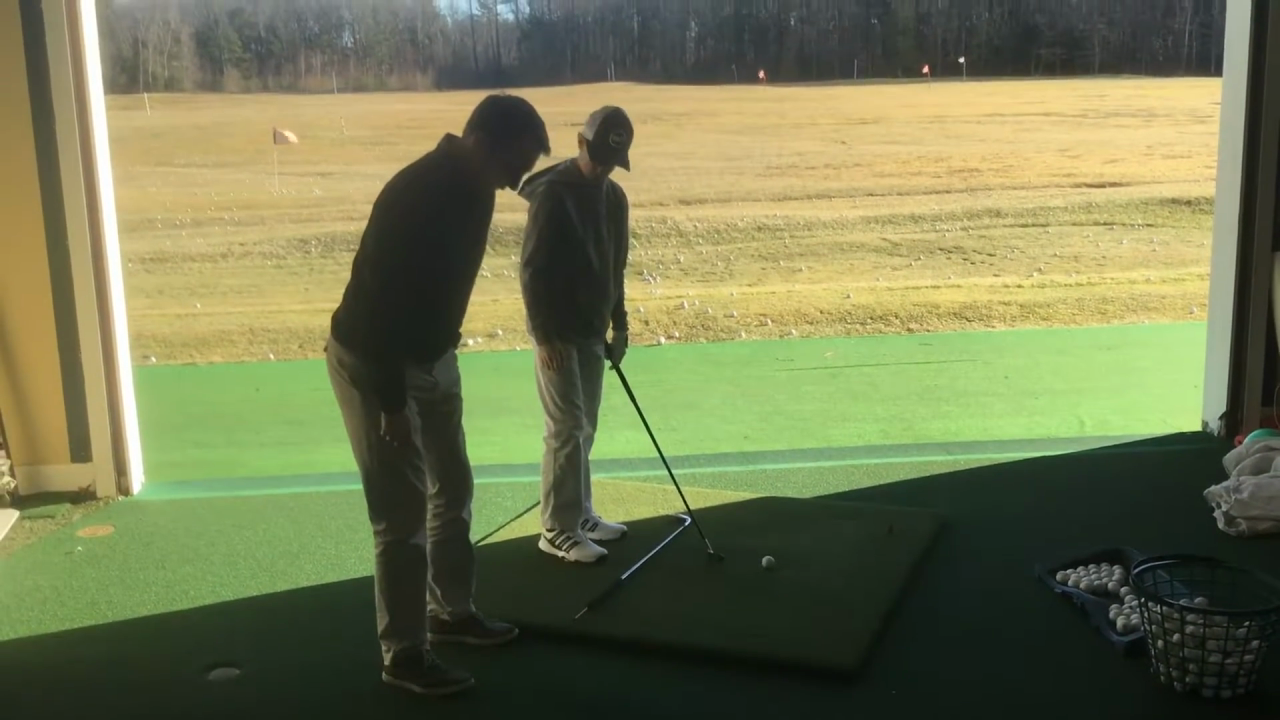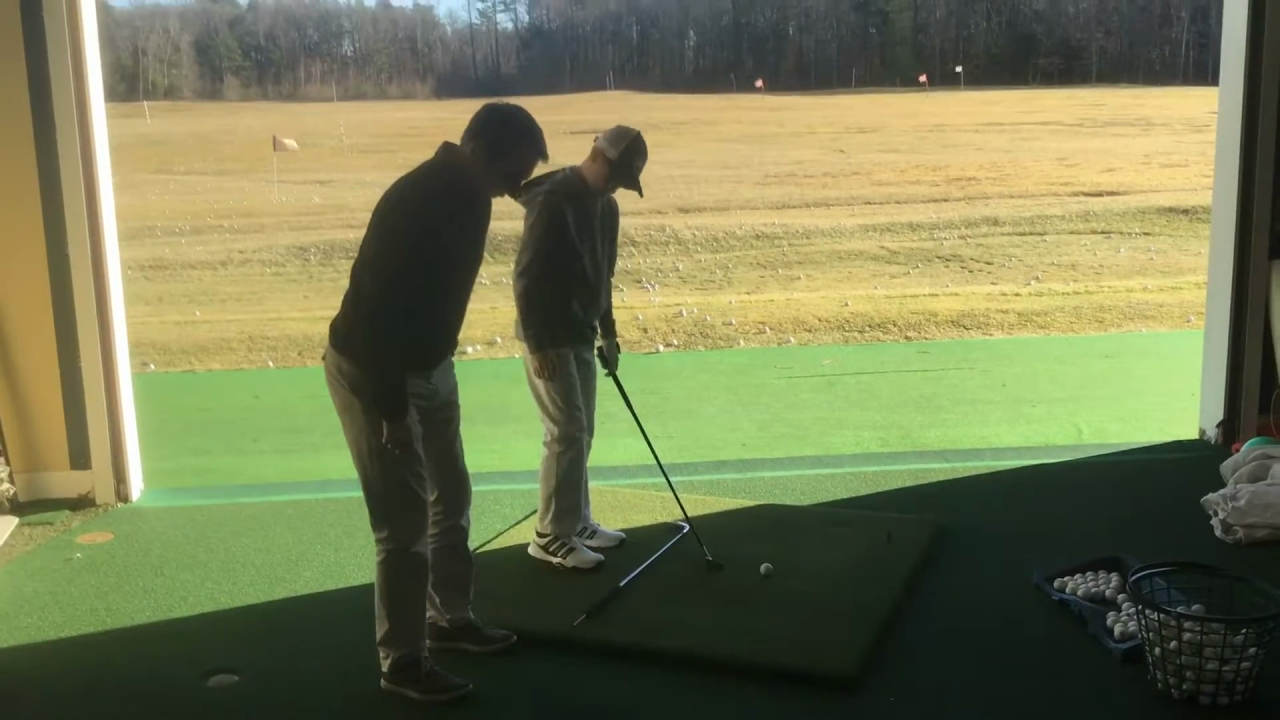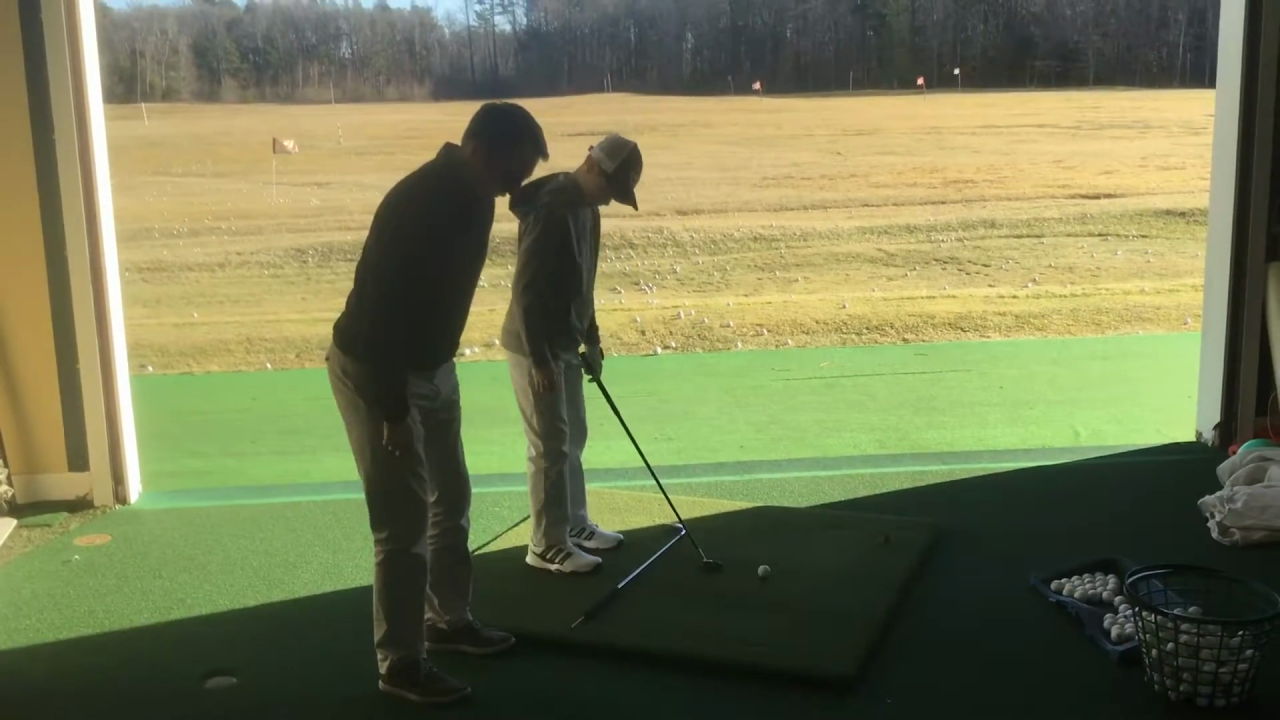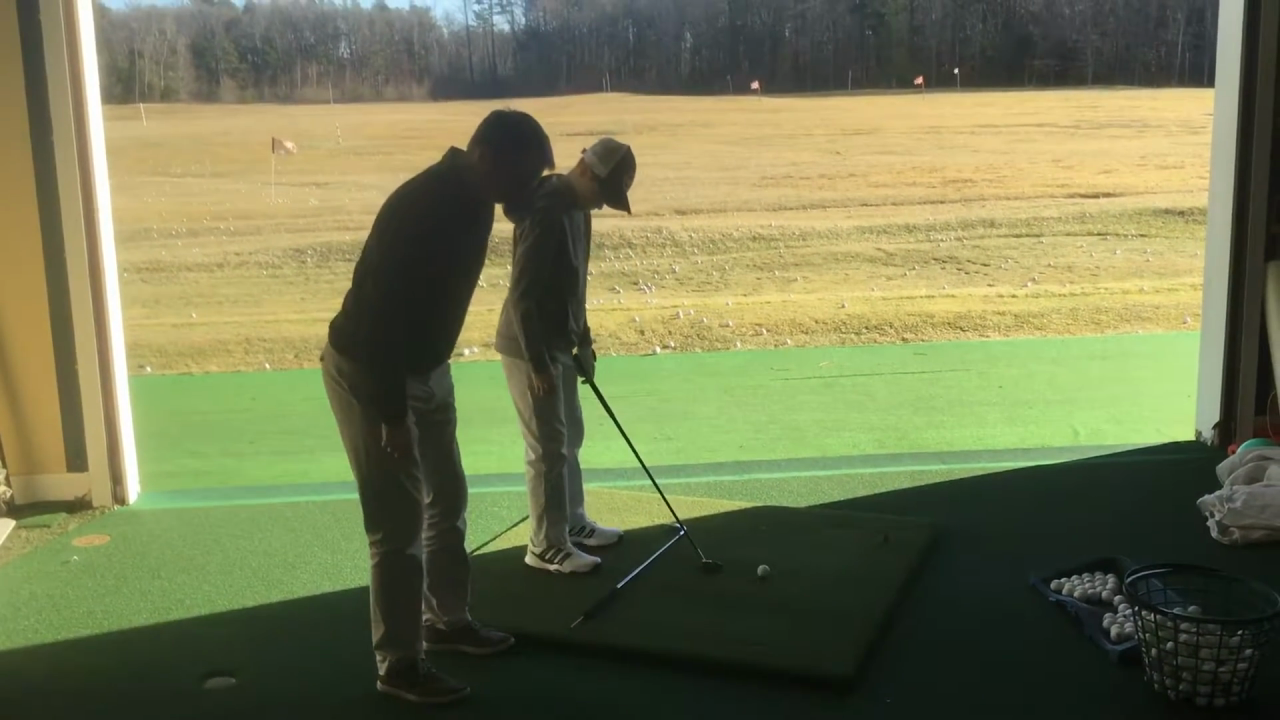
dt=0.3s
person 1, frame 1
left shoulder: (472, 191)
right shoulder: (414, 197)
right elbow: (378, 303)
right wrist: (392, 403)
left hip: (433, 358)
right hip: (374, 363)
left knee: (451, 489)
right knee: (403, 510)
left ankle: (451, 611)
right ankle: (403, 653)
person 1, frame 2
left shoulder: (469, 198)
right shoulder: (413, 205)
right elbow: (377, 311)
right wrist: (392, 410)
left hip: (429, 365)
right hip: (372, 370)
left knee: (450, 496)
right knee: (405, 517)
left ankle: (450, 618)
right ankle: (402, 659)
person 1, frame 3
left shoulder: (473, 199)
right shoulder: (416, 205)
right elbow: (381, 310)
right wrist: (393, 411)
left hip: (431, 367)
right hip: (376, 371)
left knee: (450, 498)
right knee: (404, 518)
left ankle: (448, 620)
right ankle: (400, 661)
person 1, frame 4
left shoulder: (473, 203)
right shoulder: (420, 208)
right elbow: (380, 313)
right wrist: (391, 413)
left hip: (424, 367)
right hip: (369, 371)
left knee: (446, 497)
right knee: (398, 519)
left ankle: (446, 619)
right ankle: (398, 662)
person 2, frame 1
left shoulder: (614, 196)
right shoulder: (552, 194)
right elbow: (533, 270)
left wrist: (618, 324)
right wrist: (544, 336)
left hip: (592, 330)
right hip: (558, 333)
left knee: (584, 428)
right knee: (566, 429)
left ankle: (579, 515)
right ankle: (557, 530)
person 2, frame 2
left shoulder: (606, 207)
right shoulder: (551, 202)
right elbow: (526, 278)
left wrist: (608, 332)
right wrist: (537, 344)
left hip: (580, 336)
right hip: (549, 339)
left knee: (581, 433)
right knee: (566, 432)
left ankle: (577, 522)
right ankle: (551, 536)
person 2, frame 3
left shoulder: (586, 210)
right shoulder: (549, 212)
right elbow: (527, 291)
left wrist: (591, 339)
right wrist: (539, 359)
left hip: (564, 345)
right hip: (536, 348)
left knee: (572, 437)
right knee: (550, 445)
left ankle: (574, 525)
right ankle: (547, 544)
person 2, frame 4
left shoulder: (576, 210)
right shoulder: (545, 216)
right elbow: (524, 295)
left wrist: (583, 340)
right wrist: (538, 363)
left hip: (558, 346)
right hip: (531, 350)
left knee: (569, 437)
right knee: (548, 447)
left ankle: (573, 524)
right ankle: (547, 545)
